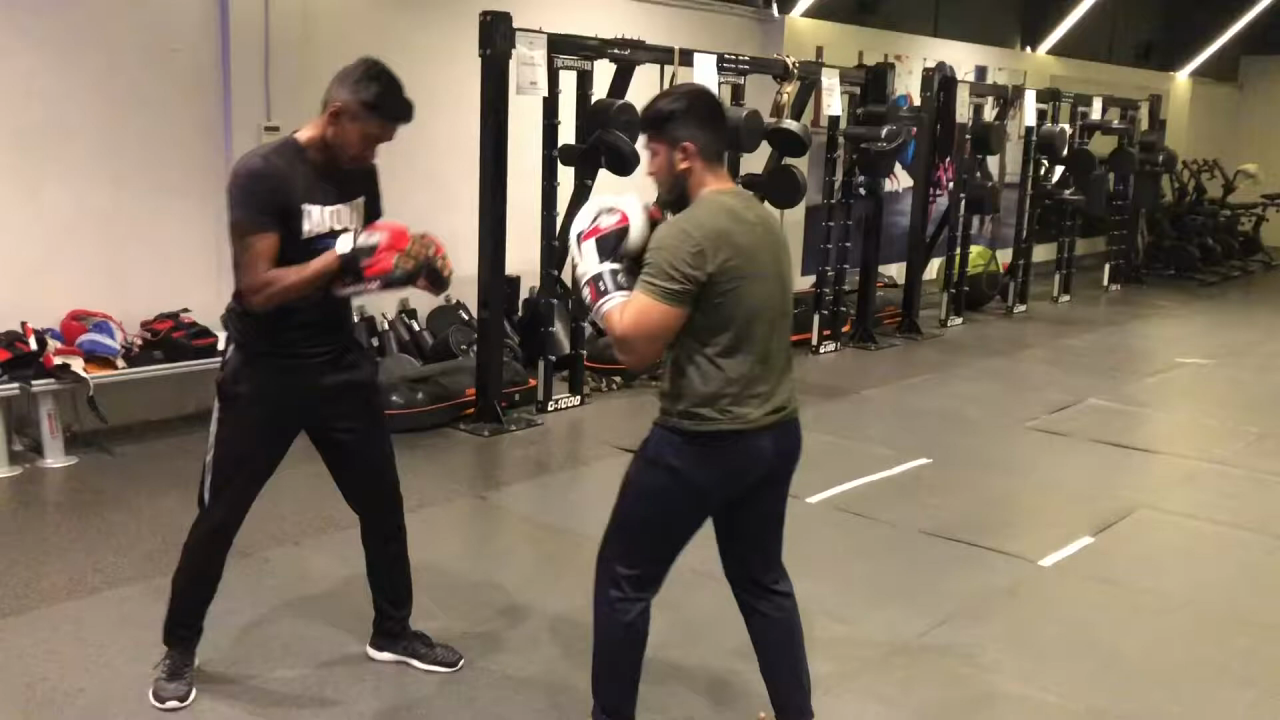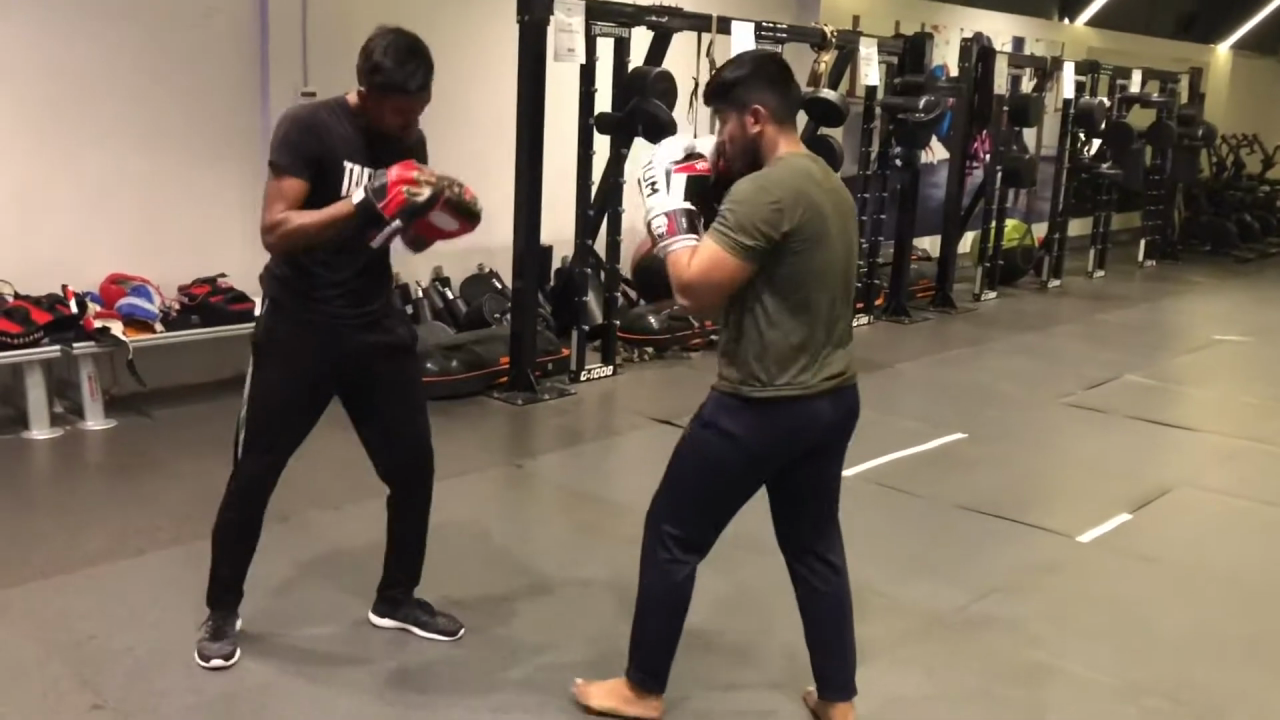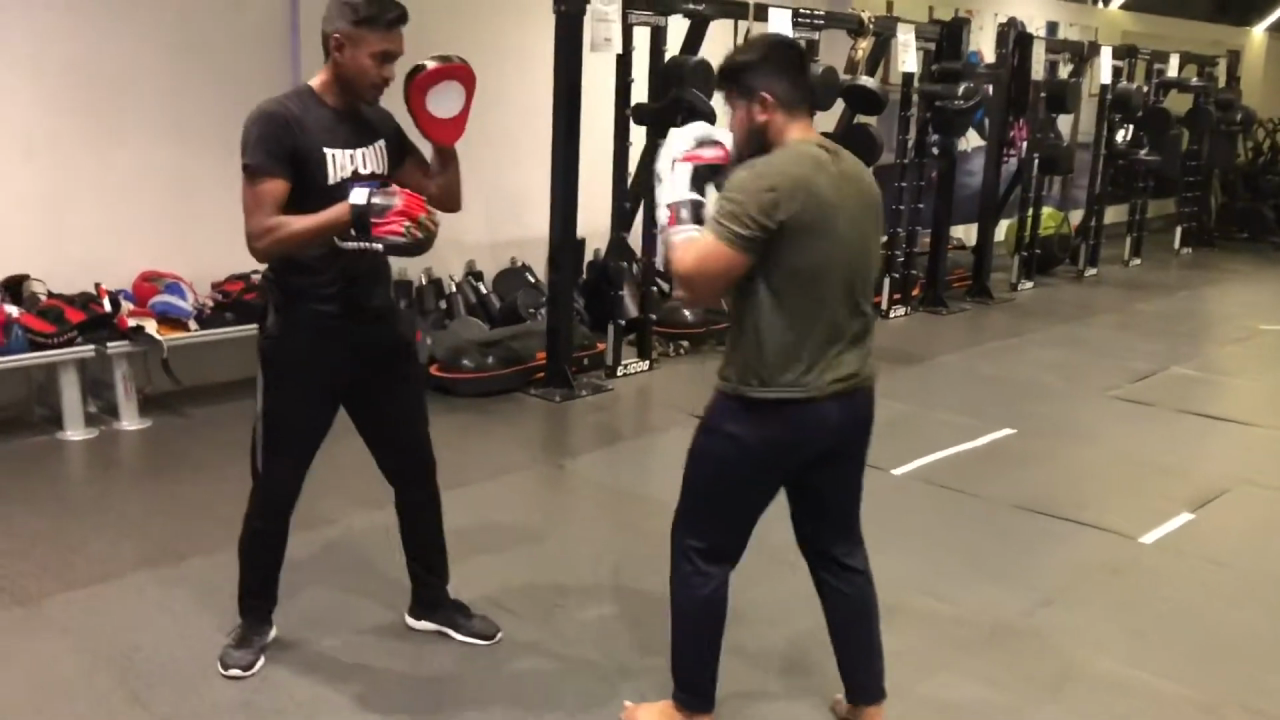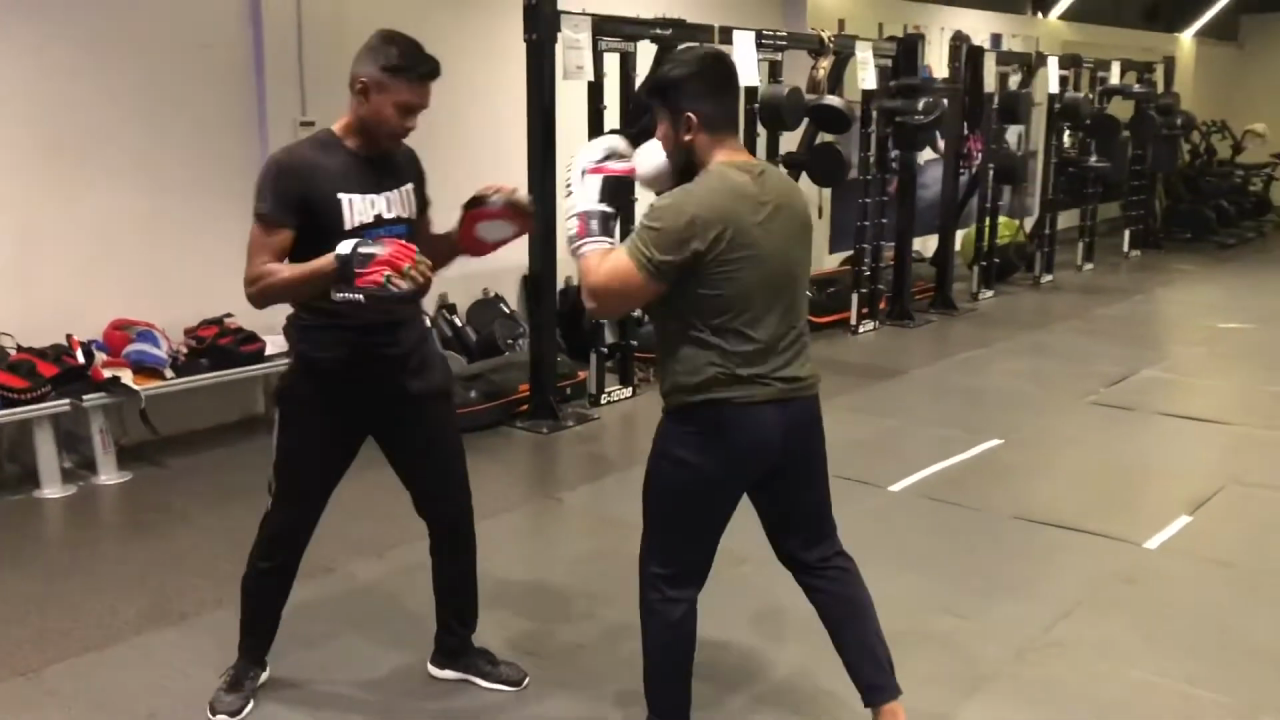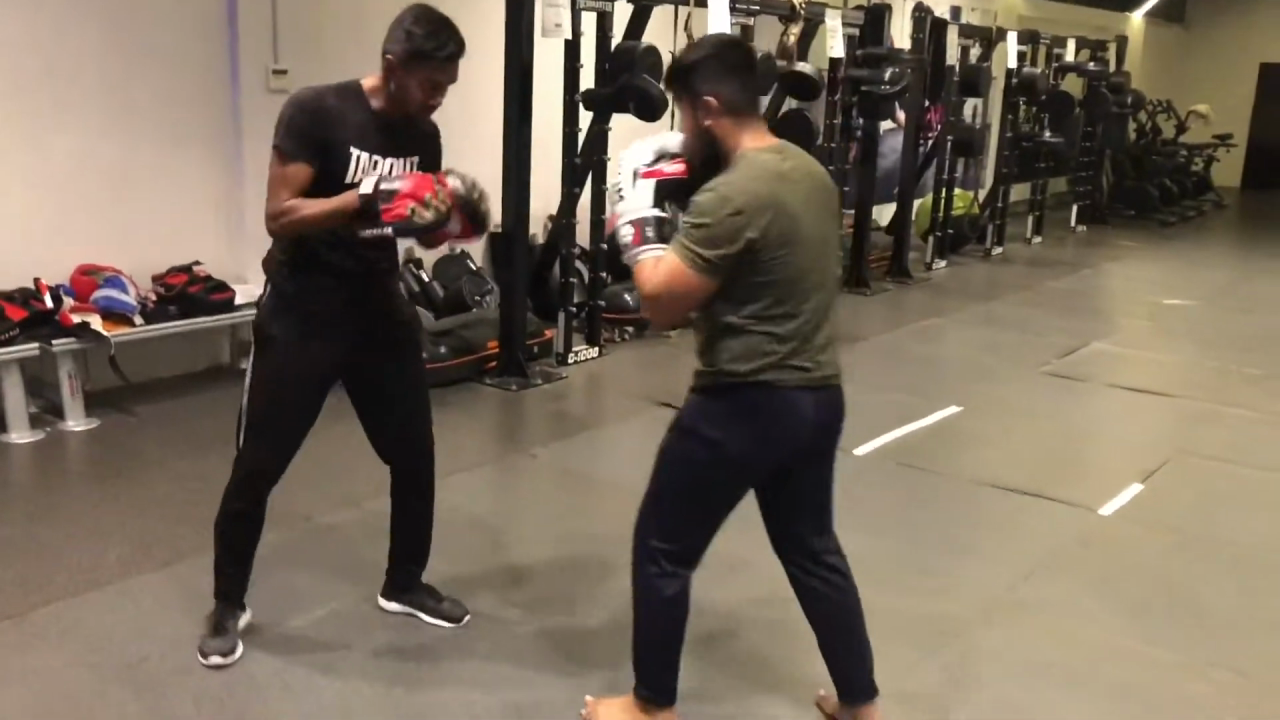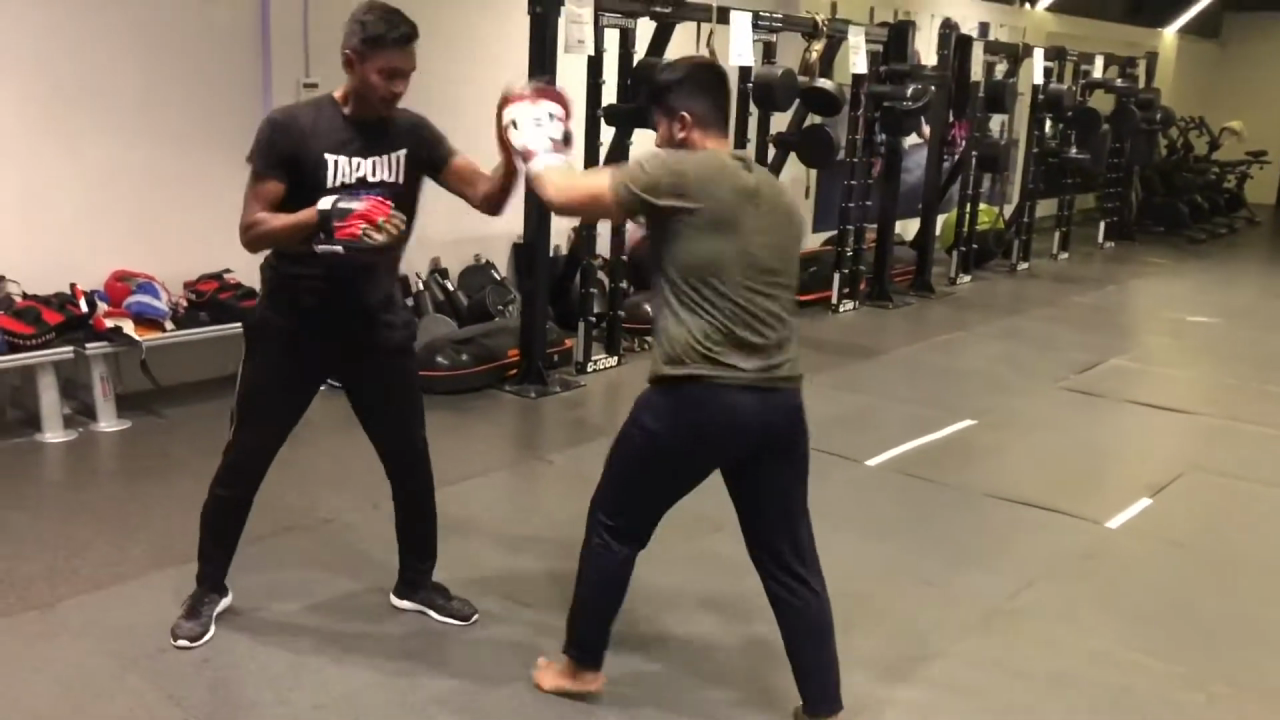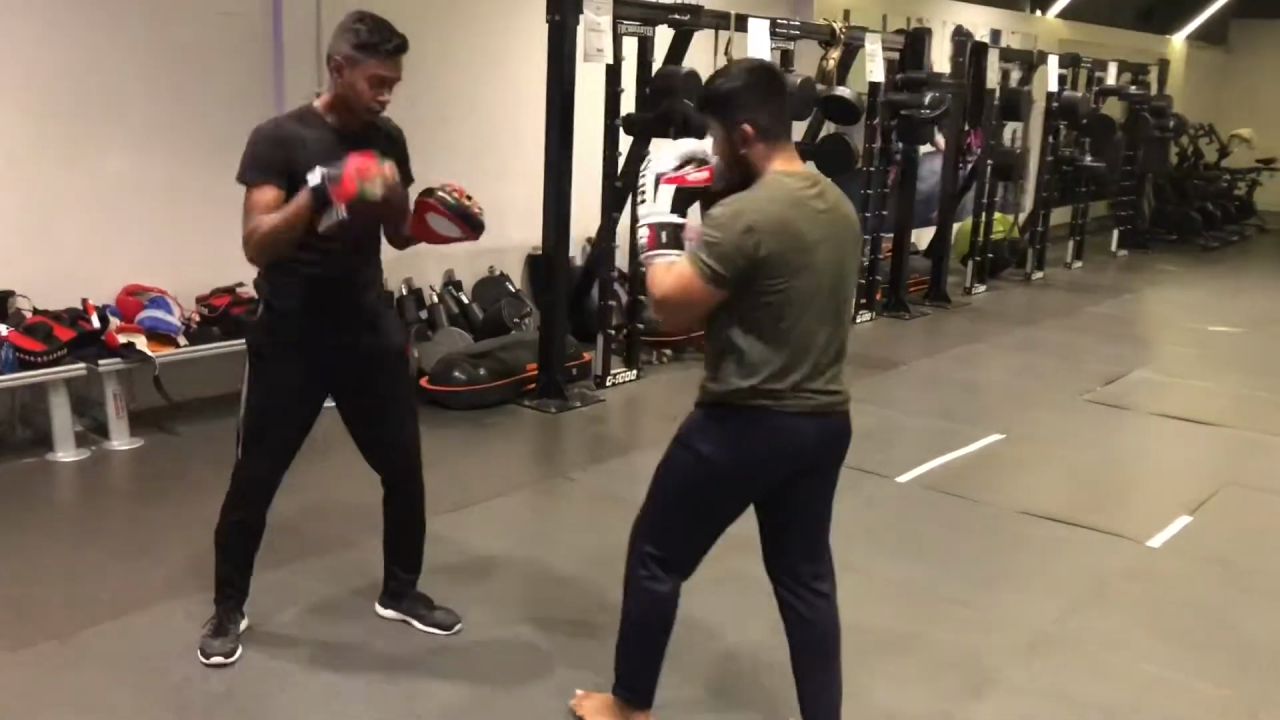
dt=0.7s
person 1, frame 1
left shoulder: (687, 232)
right shoulder: (763, 220)
left elbow: (635, 344)
left wrist: (596, 269)
right wrist: (640, 250)
left hip: (700, 443)
right hip: (775, 433)
left knee: (623, 580)
right knee: (762, 578)
person 1, frame 2
left shoulder: (766, 192)
right shoulder: (830, 186)
left elbow: (696, 288)
left wrist: (666, 203)
right wrist: (719, 174)
left hip: (760, 408)
right hip: (831, 401)
left knee: (672, 538)
right knee: (816, 549)
person 1, frame 3
left shoulder: (764, 179)
right shoulder: (858, 176)
left elbow: (693, 281)
left wrist: (673, 190)
right wrist: (732, 161)
left hip: (767, 409)
right hip: (847, 402)
left knee: (700, 553)
right knee: (838, 552)
person 1, frame 4
left shoulder: (690, 208)
right shoulder: (786, 192)
left elbow: (604, 294)
left wrist: (585, 201)
right wrist: (655, 170)
left hip: (713, 424)
right hip: (795, 410)
left knee: (668, 578)
right knee: (821, 559)
person 1, frame 5
left shoulder: (732, 196)
right shoulder: (808, 171)
left elbow: (662, 302)
left wrist: (637, 209)
right wrist: (687, 166)
left hip: (741, 405)
right hip: (817, 396)
left knee: (662, 550)
right knee: (813, 546)
person 1, frame 6
left shoulder: (679, 174)
right shoulder: (779, 196)
left elbow: (564, 194)
left wrist: (535, 141)
left hip: (694, 400)
right hip: (778, 401)
left knee: (613, 528)
right knee: (789, 559)
left ankle: (581, 665)
person 1, frame 7
left shoulder: (746, 216)
right shoulder: (838, 206)
left elbow: (670, 306)
left wrist: (657, 214)
right wrist: (712, 188)
left hip: (744, 425)
right hip: (824, 423)
left knee: (656, 559)
right knee: (806, 576)
person 2, frame 1
left shoulder: (358, 172)
right shoulder: (260, 174)
right elbow: (252, 287)
left wrist: (414, 259)
right wrist: (350, 253)
left hip: (338, 364)
right hip: (263, 369)
left knee: (382, 501)
right knee: (219, 517)
left ankle: (393, 631)
right ankle: (179, 651)
person 2, frame 2
left shoulder: (409, 141)
right shoulder: (308, 127)
left elbow: (413, 237)
right elbow: (276, 231)
left wrist: (444, 215)
right wrist: (368, 202)
left hip: (377, 325)
right hip: (299, 327)
left knee: (412, 466)
right knee: (254, 473)
left ankle: (396, 599)
right ankle: (222, 612)
person 2, frame 3
left shoulder: (378, 122)
right shoulder: (279, 122)
left elbow: (446, 199)
right elbow: (262, 237)
left wrist: (444, 133)
right wrist: (355, 207)
left hip: (379, 326)
right hip: (305, 335)
left knee: (415, 471)
right knee: (276, 486)
left ankle: (431, 600)
right ankle: (254, 620)
person 2, frame 4
left shoulder: (404, 164)
right shoulder: (296, 169)
right elbow: (259, 284)
left wrist: (471, 231)
right wrist: (343, 260)
left hip: (410, 368)
right hip: (325, 376)
left knee: (451, 512)
right knee: (287, 526)
left ankle: (455, 648)
right ankle: (249, 662)
person 2, frame 5
left shoulder: (422, 134)
right shoulder: (315, 111)
left elbow: (420, 230)
right elbow: (281, 219)
left wrist: (461, 217)
right wrist: (369, 198)
left hip: (379, 313)
right hip: (301, 314)
left knee: (415, 455)
right knee: (257, 465)
left ankle: (404, 583)
right ankle: (228, 607)
person 2, frame 6
left shoulder: (411, 131)
right shoulder: (291, 127)
left elbow: (487, 199)
right elbow: (253, 231)
left wrist: (516, 152)
right wrist: (326, 214)
left hip: (376, 326)
right hip: (292, 324)
left knee: (410, 461)
right knee: (245, 460)
left ankle: (416, 583)
right ankle: (209, 589)
person 2, frame 7
left shoulder: (387, 139)
right shoulder: (278, 138)
right elbow: (257, 246)
right wrist: (321, 188)
left hip: (370, 331)
right hip: (291, 337)
left knee: (403, 467)
right knee: (255, 478)
left ankle: (400, 590)
right ankle: (228, 610)
